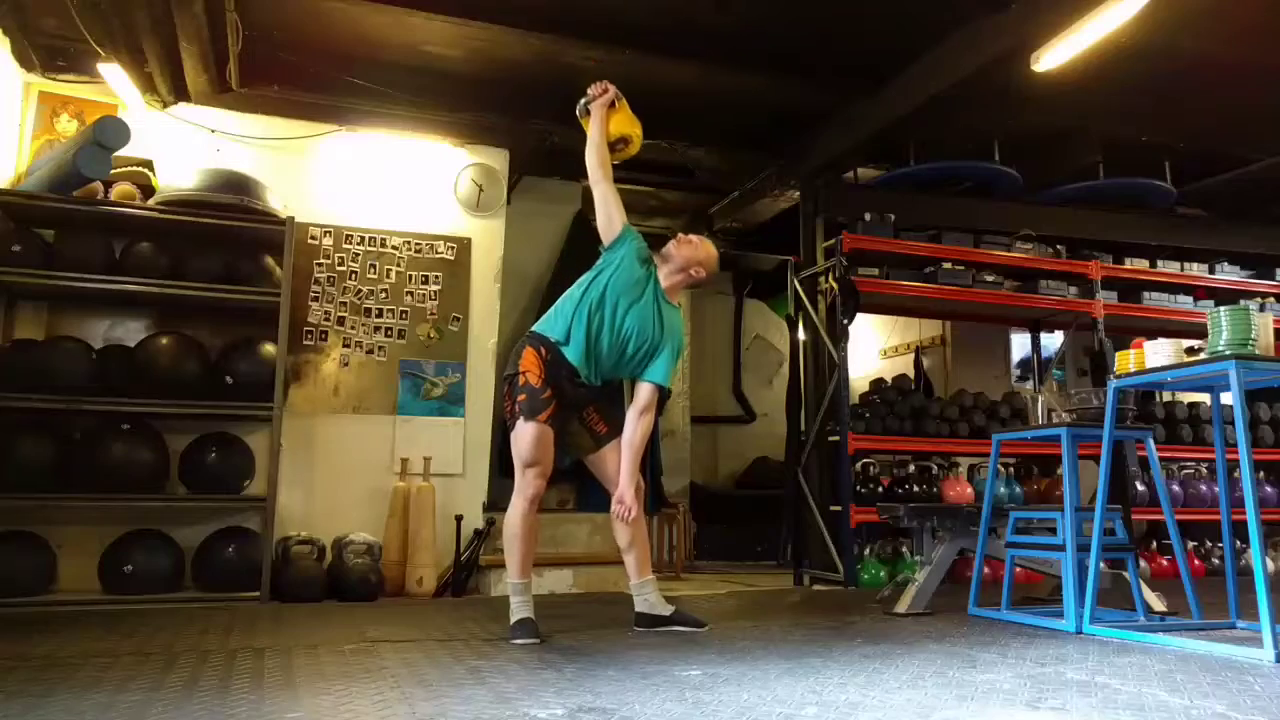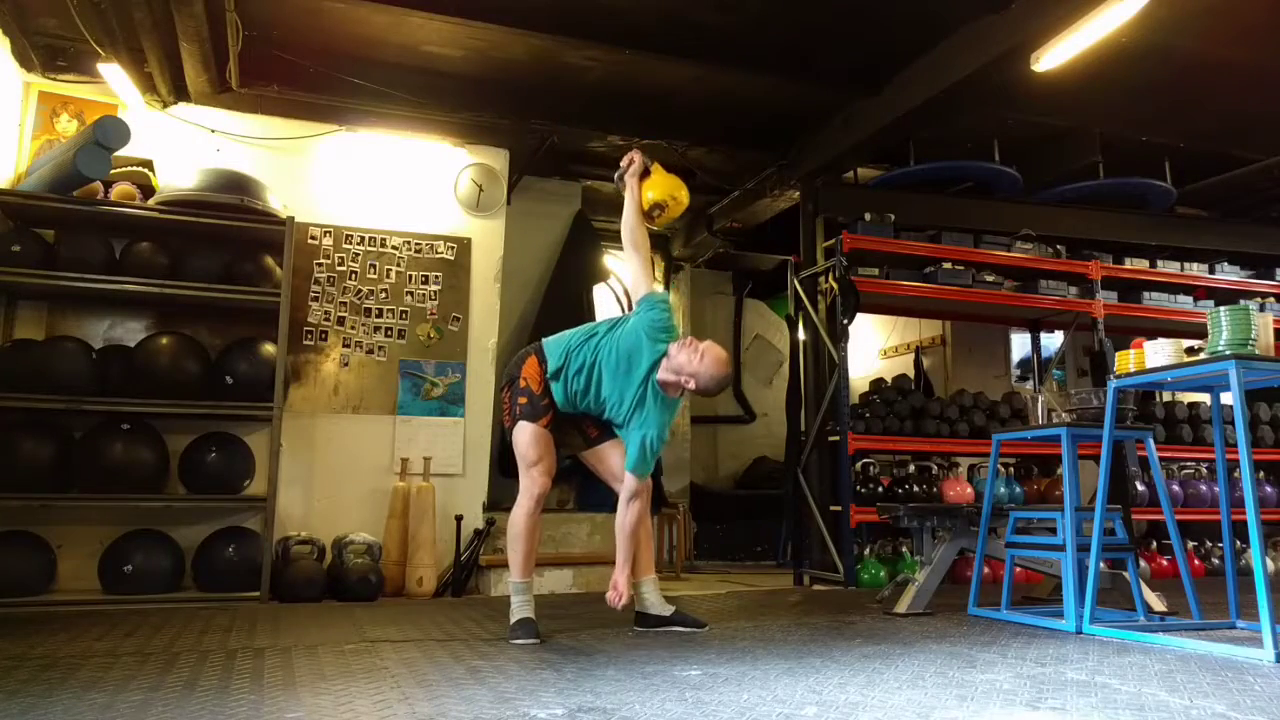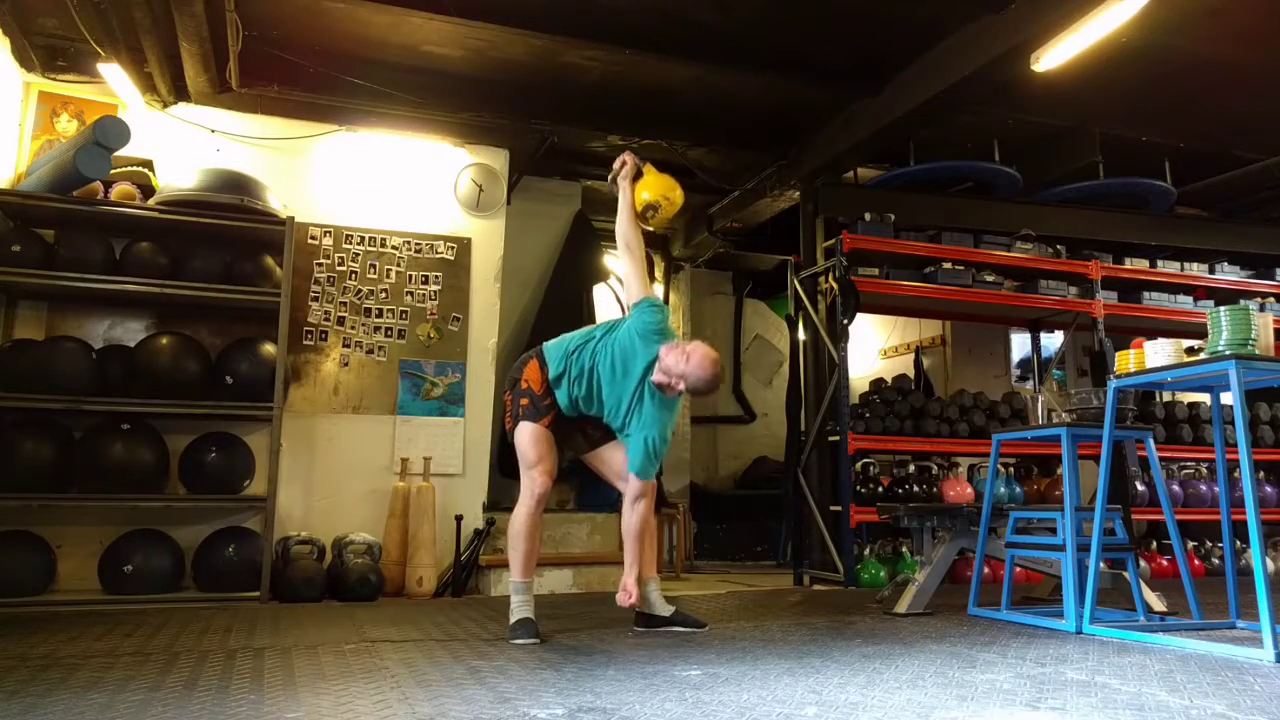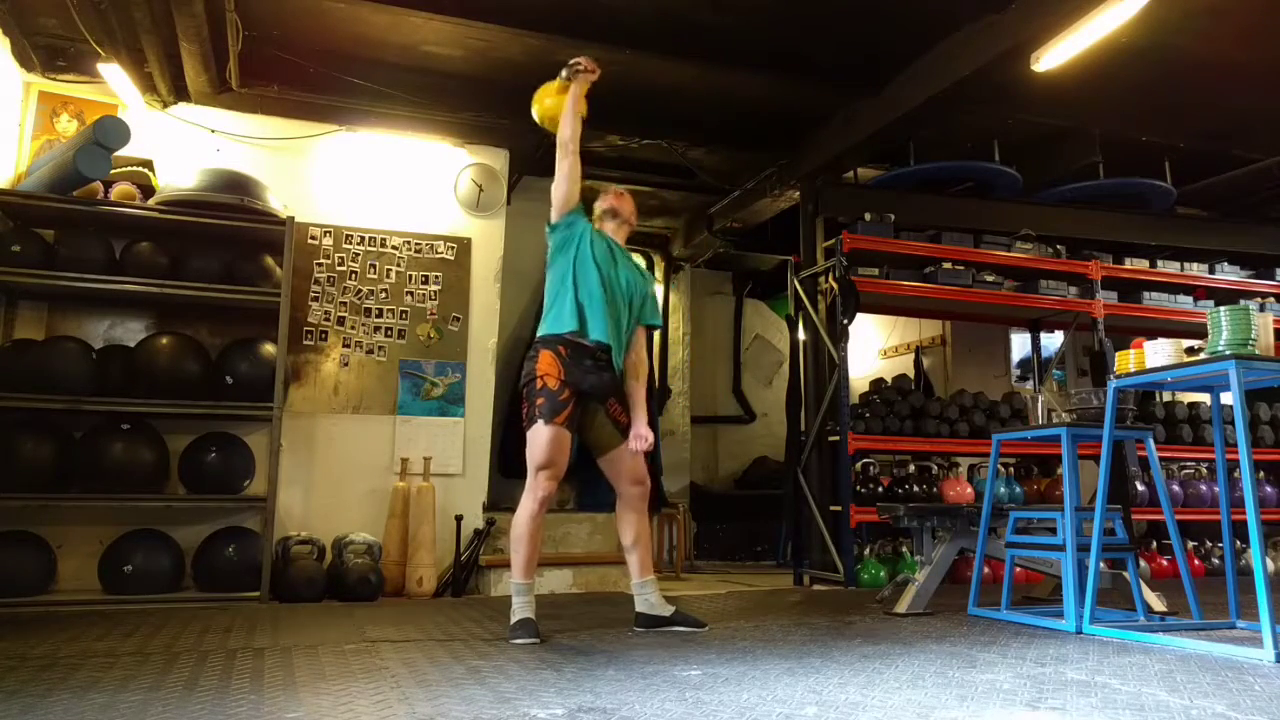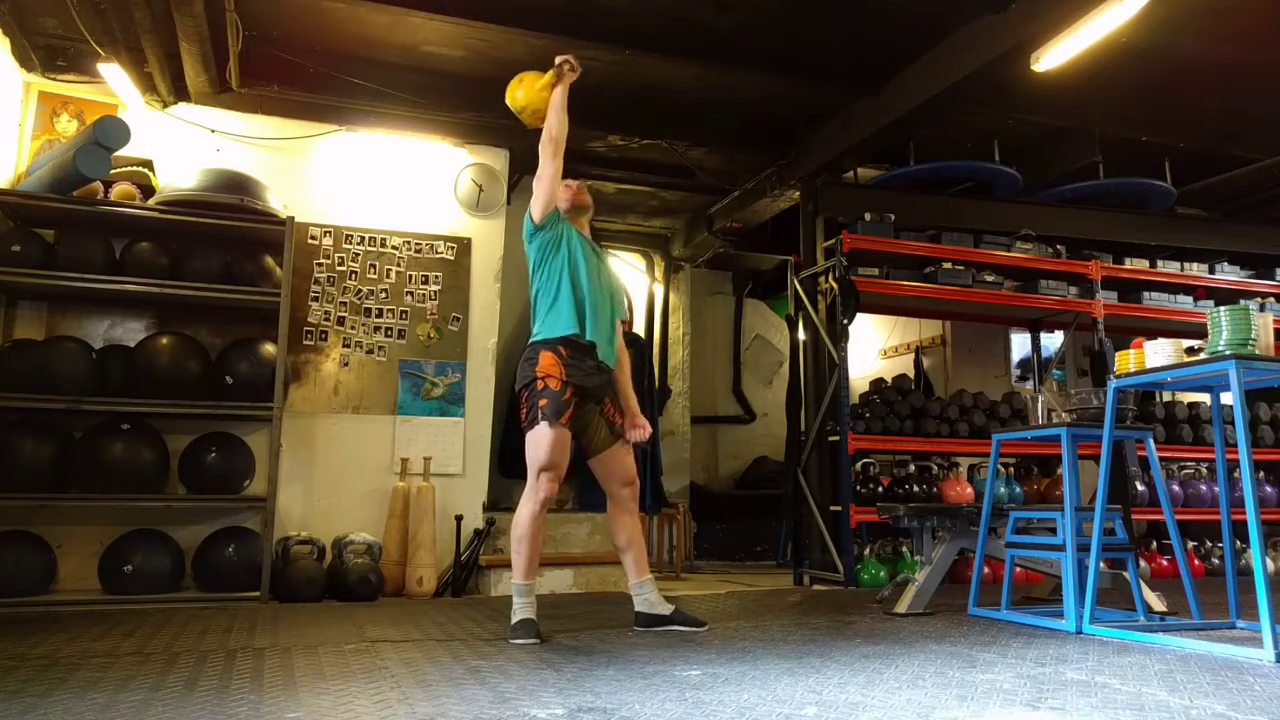
dt=1s
person 1, frame 1
left shoulder: (671, 332)
right shoulder: (631, 257)
left elbow: (642, 407)
right elbow: (600, 178)
left wrist: (626, 478)
right wrist: (599, 112)
left hip: (589, 387)
right hip: (540, 361)
left knee: (632, 490)
right knee: (531, 485)
left ankle: (649, 604)
right ankle: (521, 610)
person 1, frame 2
left shoulder: (653, 418)
right shoulder: (658, 327)
left elbow: (632, 498)
right elbow: (635, 252)
left wrist: (622, 572)
right wrist: (632, 185)
left hip: (581, 407)
right hip: (537, 374)
left knee: (641, 485)
right knee: (537, 485)
left ankle: (650, 603)
right ankle: (520, 610)
person 1, frame 3
left shoulder: (655, 421)
right shoulder: (652, 328)
left elbow: (635, 499)
right elbow: (630, 251)
left wrist: (631, 572)
right wrist: (626, 183)
left hip: (584, 410)
right hip: (539, 377)
left knee: (644, 486)
right knee: (539, 485)
left ankle: (650, 602)
right ankle: (521, 609)
person 1, frame 4
left shoulder: (640, 278)
right shoulder: (572, 230)
left elbow: (637, 351)
right elbow: (567, 151)
left wrist: (639, 414)
right wrist: (579, 86)
left hip: (606, 377)
right hip: (558, 361)
left knee: (636, 485)
right knee: (542, 485)
left ankle: (650, 604)
right ankle: (522, 609)
person 1, frame 5
left shoulder: (605, 265)
right shoulder: (546, 231)
left elbow: (616, 342)
right elbow: (551, 148)
left wrist: (631, 406)
right wrist: (562, 84)
left hip: (597, 377)
right hip: (553, 363)
left knee: (626, 487)
right knee: (543, 486)
left ankle: (648, 603)
right ankle: (522, 608)
